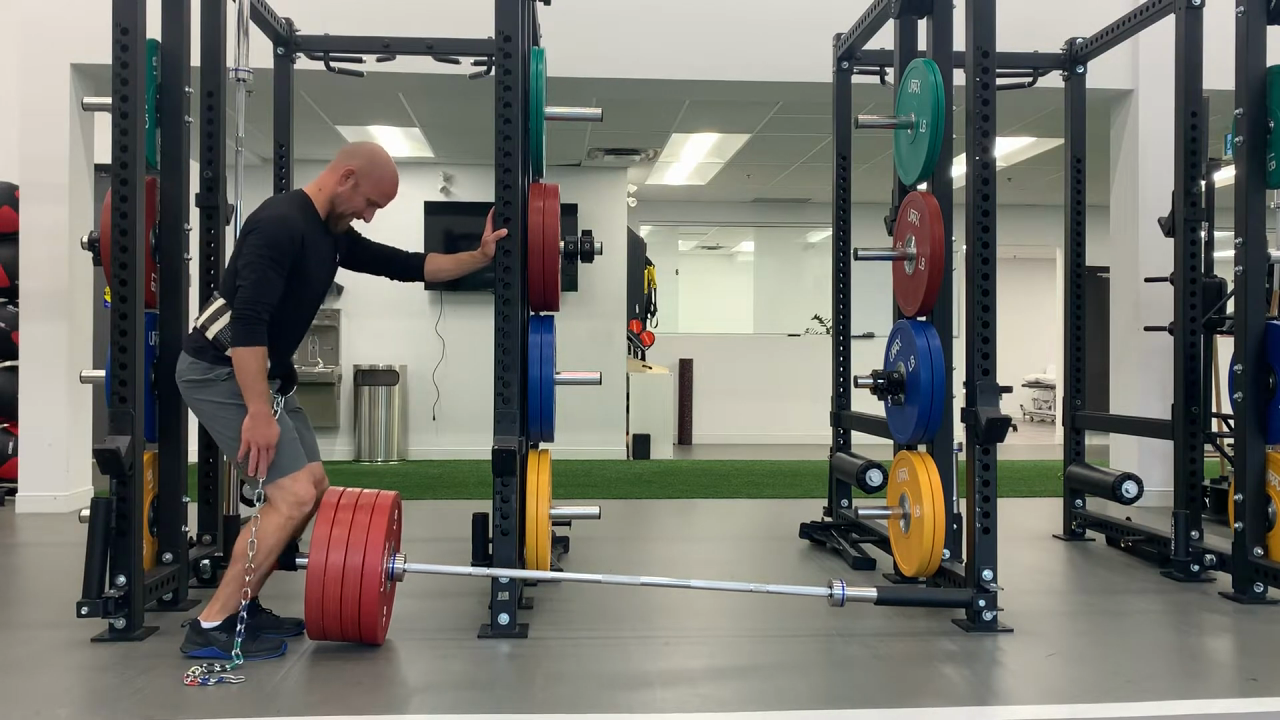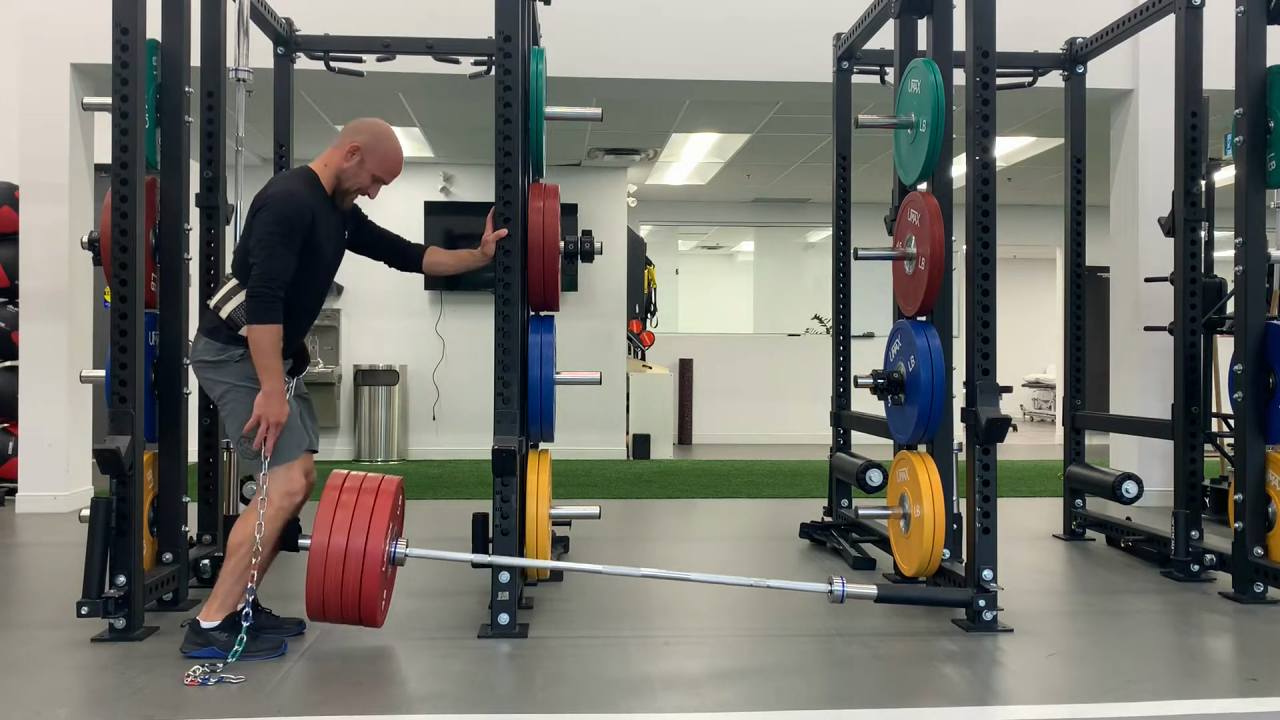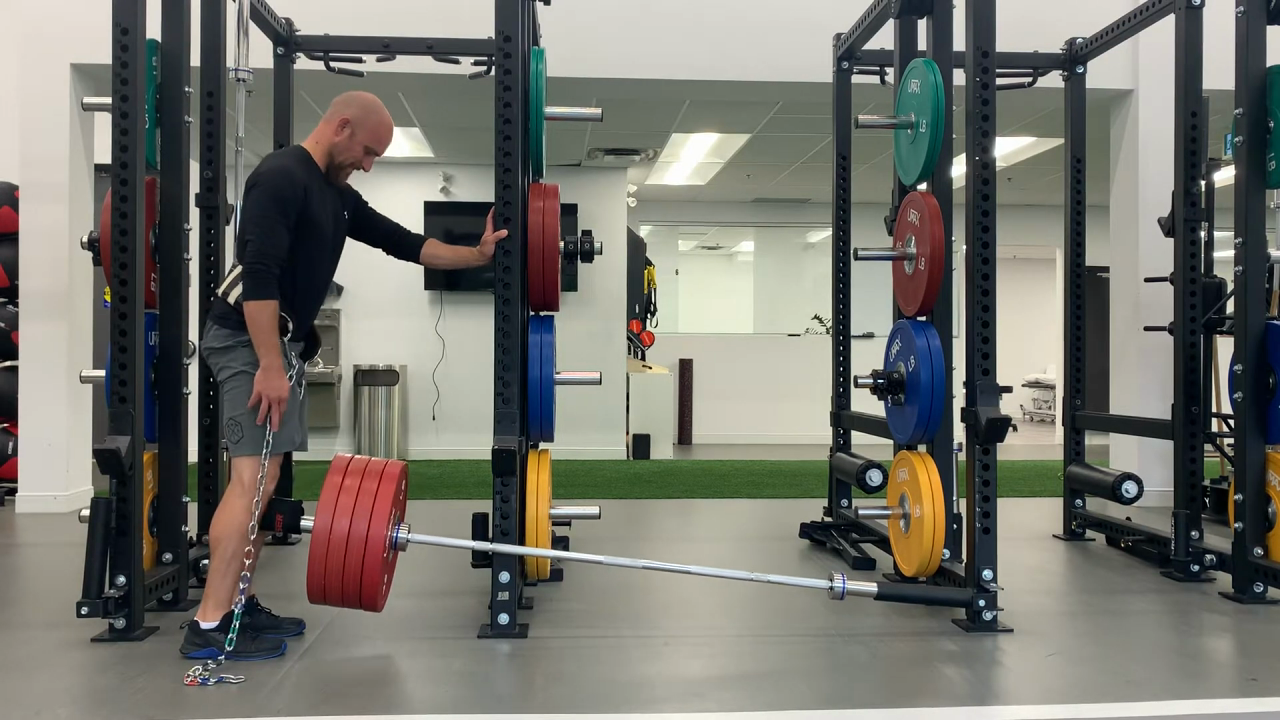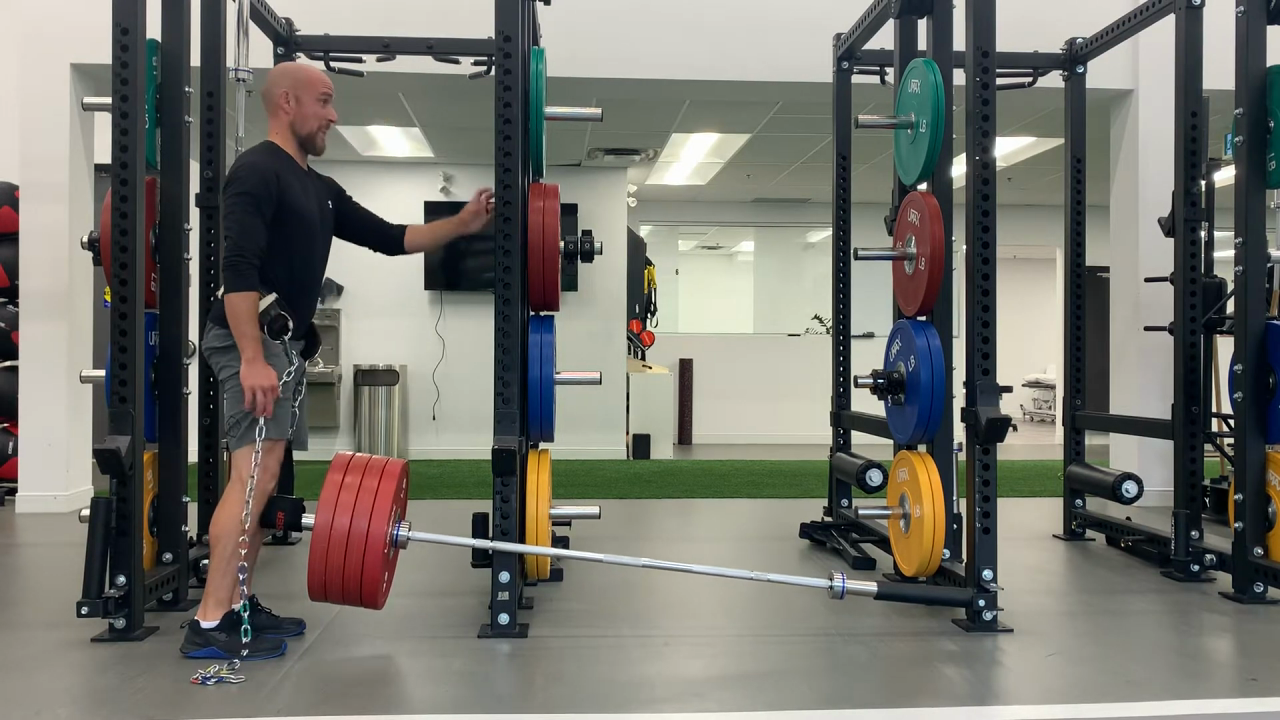
dt=0.5s
person 1, frame 1
left shoulder: (331, 234)
right shoulder: (281, 223)
left elbow: (403, 265)
right elbow: (247, 320)
left wrist: (478, 257)
right wrist: (260, 413)
left hip: (261, 372)
right hip: (219, 370)
left knee: (312, 491)
right knee: (293, 497)
left ankle: (238, 607)
right ankle: (211, 626)
person 1, frame 2
left shoulder: (338, 212)
right shoulder: (290, 198)
left elbow: (405, 255)
right elbow: (262, 298)
left wrist: (479, 256)
right wrist: (271, 390)
left hip: (271, 355)
right hip: (234, 353)
left knee: (299, 481)
right knee: (285, 487)
left ankle: (237, 608)
right ankle: (210, 625)
person 1, frame 3
left shoulder: (337, 195)
right shoulder: (281, 176)
left elbow: (402, 243)
right elbow: (259, 276)
left wrist: (476, 255)
right wrist: (270, 365)
left hip: (278, 341)
right hip: (249, 339)
left knee: (263, 477)
right knee: (252, 478)
left ankle: (236, 605)
right ankle: (209, 626)
person 1, frame 4
left shoulder: (319, 187)
right shoulder: (257, 171)
left elbow: (386, 237)
right elbow: (239, 270)
left wrist: (458, 226)
right wrist: (252, 360)
left hip: (282, 341)
right hip: (251, 341)
left knee: (263, 477)
right knee: (253, 476)
left ankle: (236, 605)
right ankle: (208, 625)
